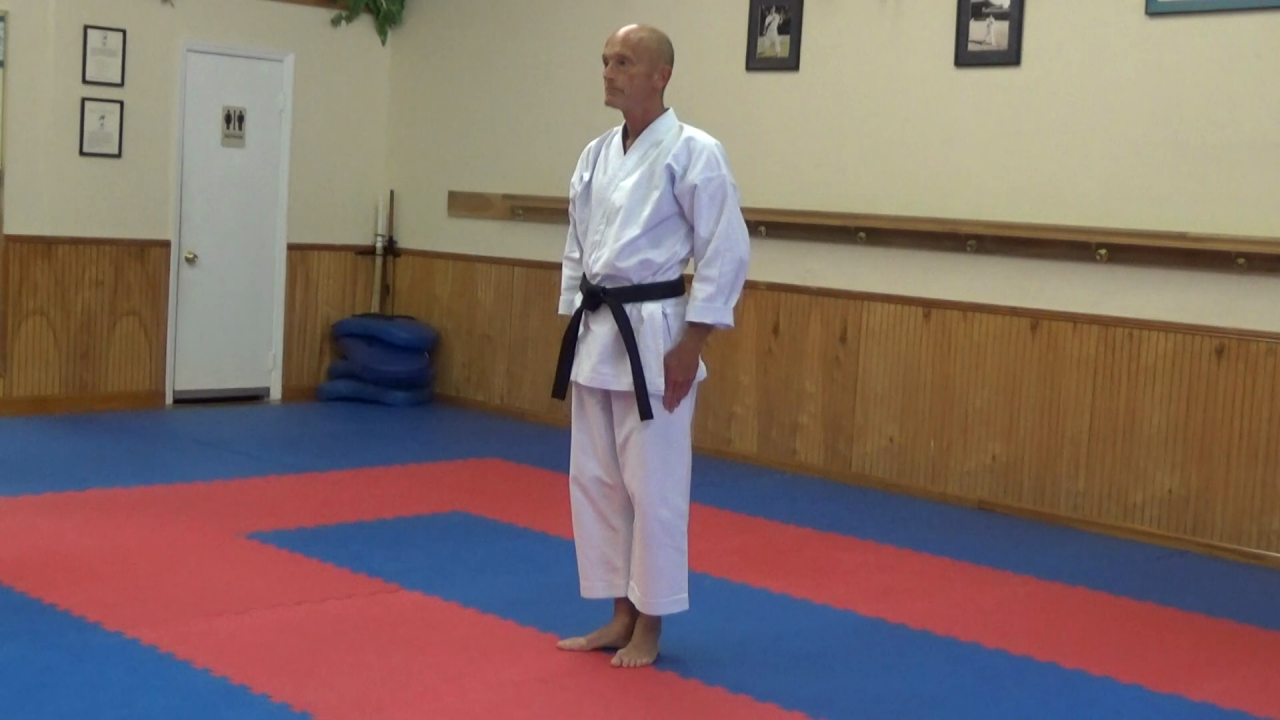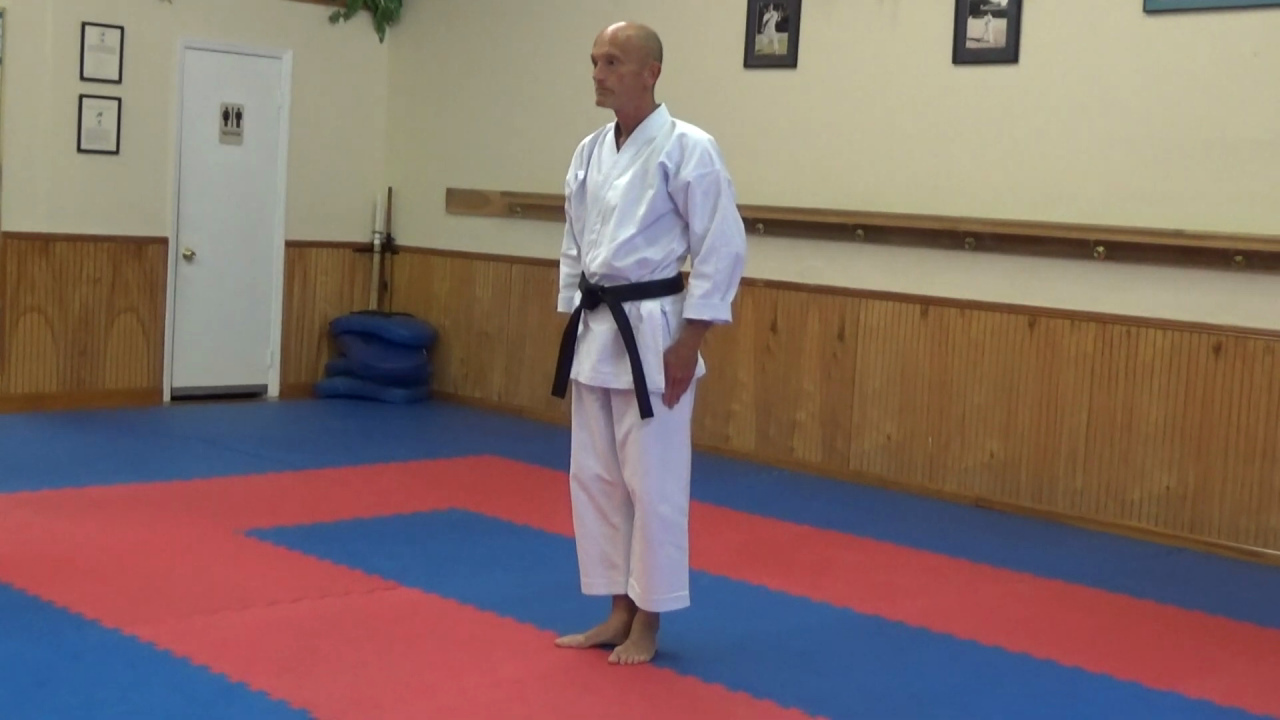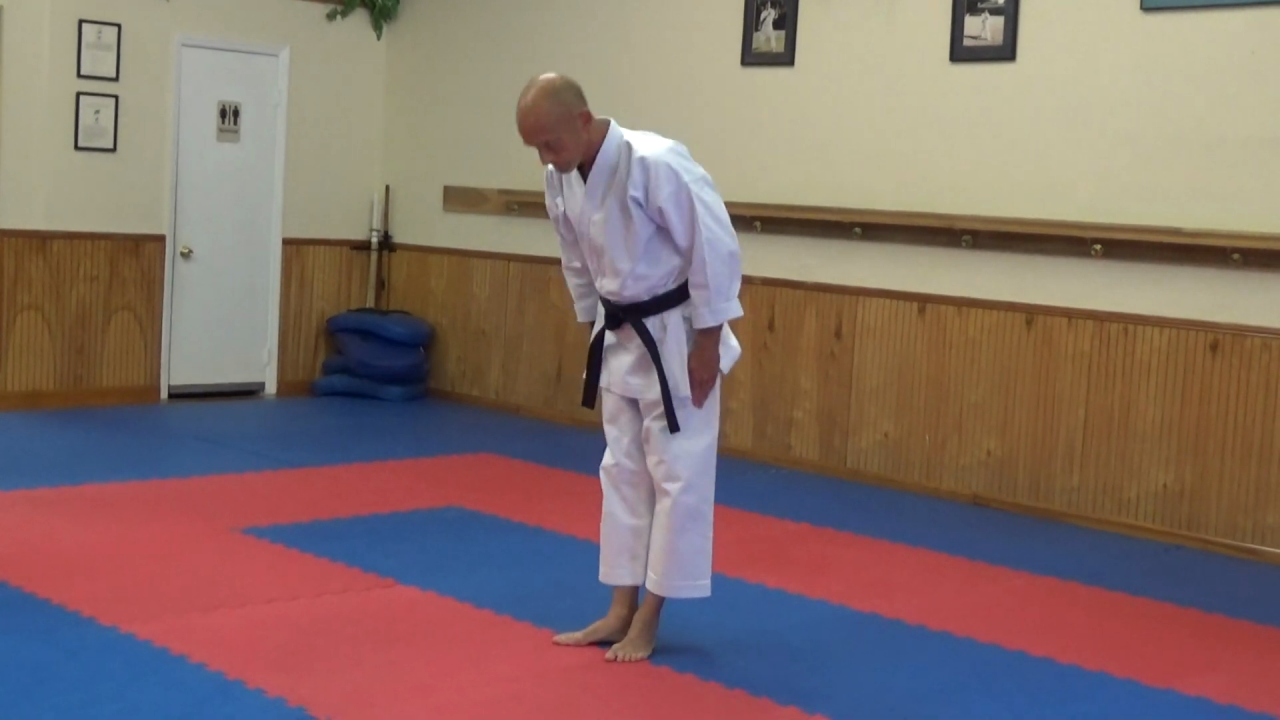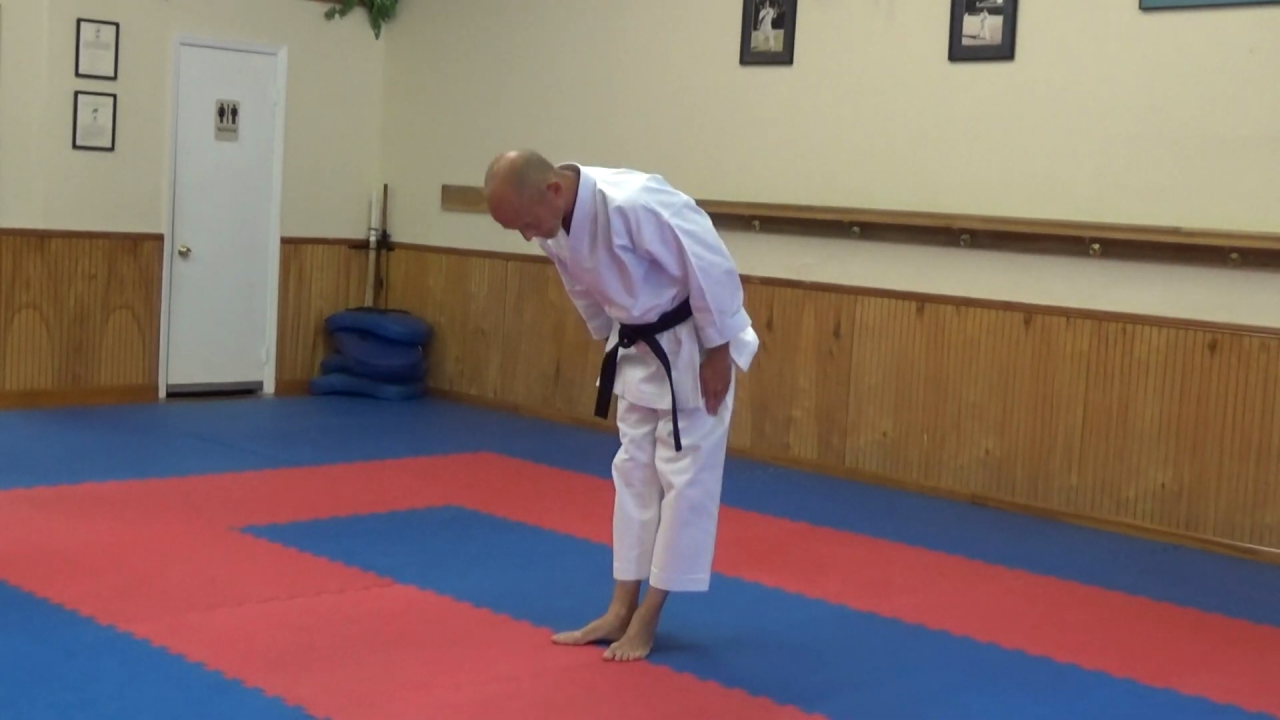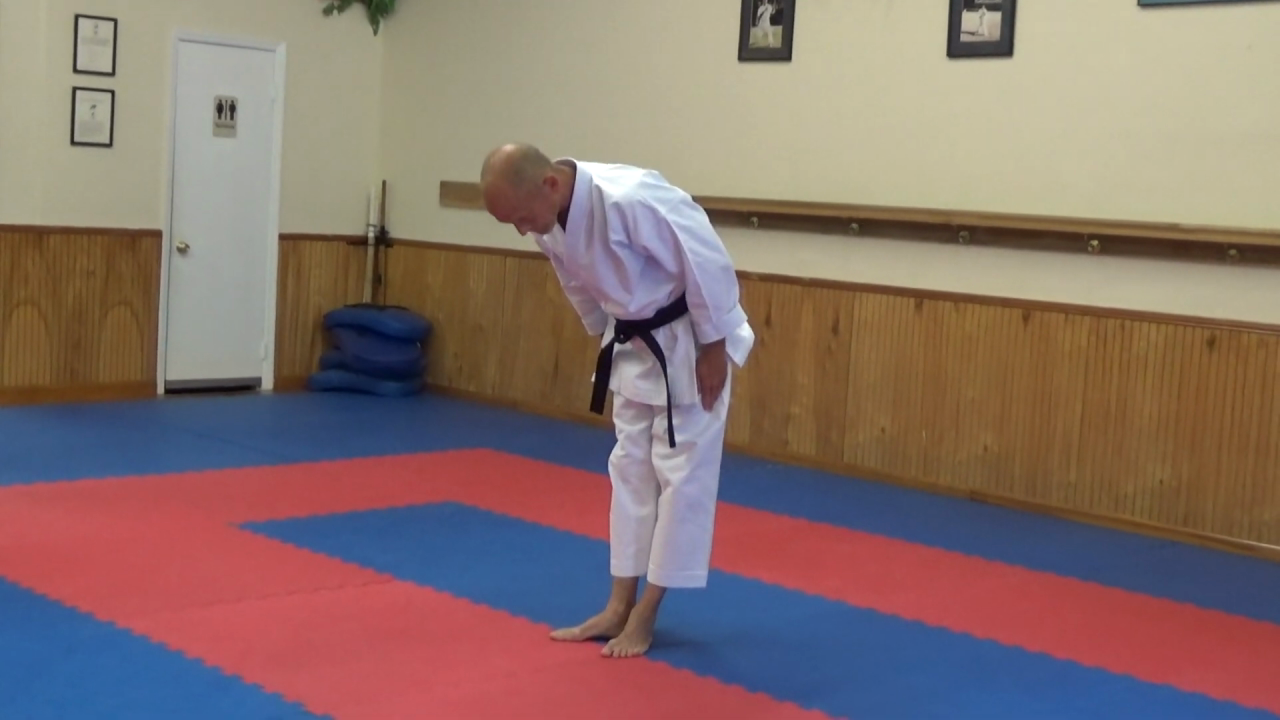
dt=0.7s
person 1, frame 1
left shoulder: (694, 152)
right shoulder: (595, 153)
left elbow: (725, 253)
left wrist: (690, 344)
right wrist: (575, 326)
left hip: (653, 335)
right hip: (594, 334)
left knee: (653, 485)
right knee: (594, 480)
left ankle: (649, 624)
right ankle: (619, 615)
person 1, frame 2
left shoulder: (688, 148)
right shoulder: (589, 151)
left elbow: (722, 249)
left wrist: (689, 340)
right wrist: (575, 322)
left hip: (652, 332)
right hip: (594, 331)
left knee: (652, 482)
right knee: (595, 477)
left ankle: (647, 622)
right ankle: (618, 612)
person 1, frame 3
left shoulder: (656, 163)
right shoulder: (561, 178)
left elbow: (716, 251)
left wrist: (706, 343)
right wrist: (599, 330)
left hip: (675, 337)
right hip: (621, 338)
left knee: (677, 474)
right knee: (623, 471)
left ankle: (649, 619)
right ankle: (621, 610)
person 1, frame 4
left shoulder: (633, 203)
right shoulder: (554, 224)
left elbow: (711, 268)
left wrist: (717, 354)
right wrist: (615, 346)
left hip: (695, 341)
right hip: (640, 345)
left knee: (685, 473)
right knee: (634, 470)
left ankle: (647, 618)
right ankle: (621, 609)
person 1, frame 5
left shoulder: (631, 198)
right shoulder: (550, 216)
left elbow: (707, 264)
left wrist: (712, 350)
right wrist: (611, 342)
left hip: (689, 338)
right hip: (635, 342)
left knee: (682, 470)
right knee: (630, 468)
left ankle: (645, 613)
right ankle: (619, 606)
